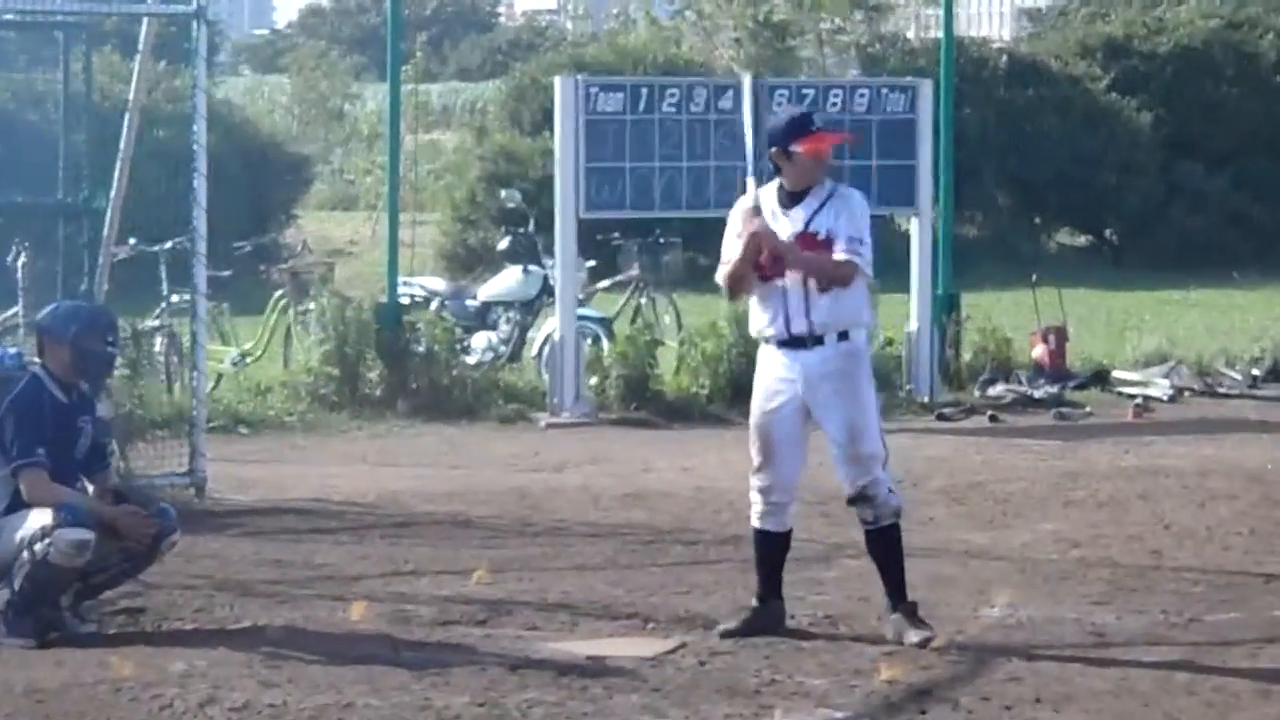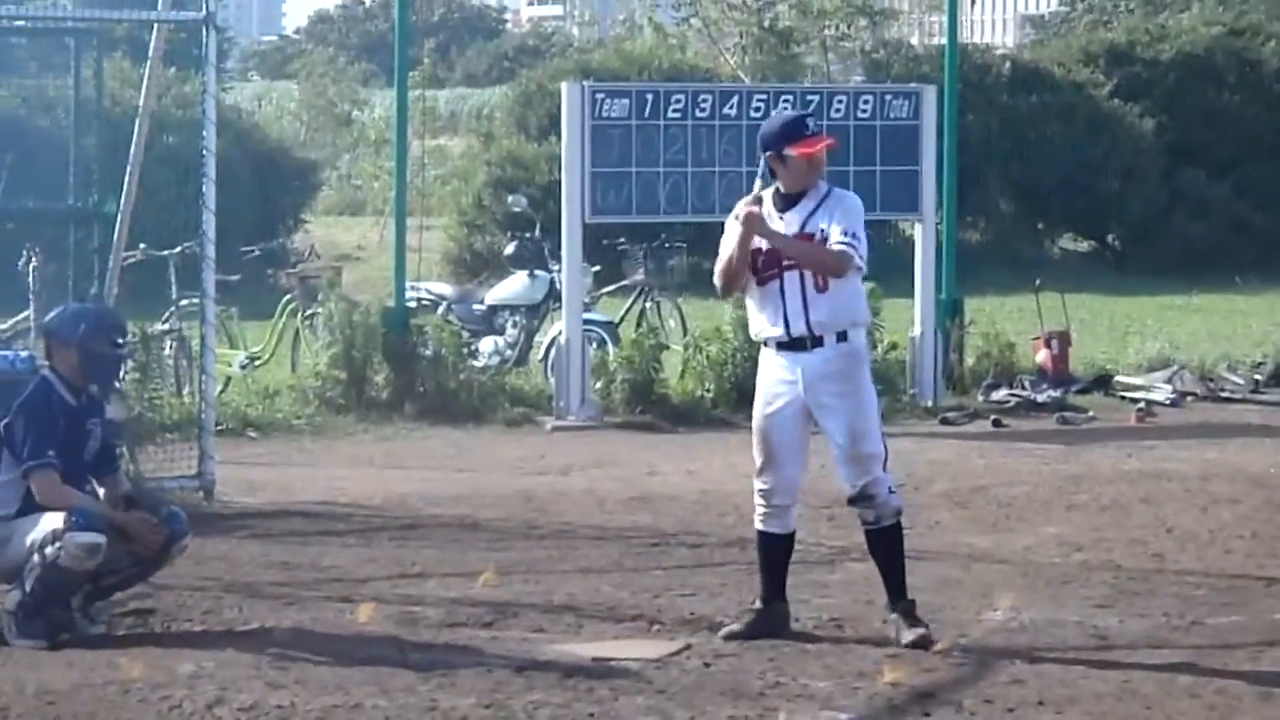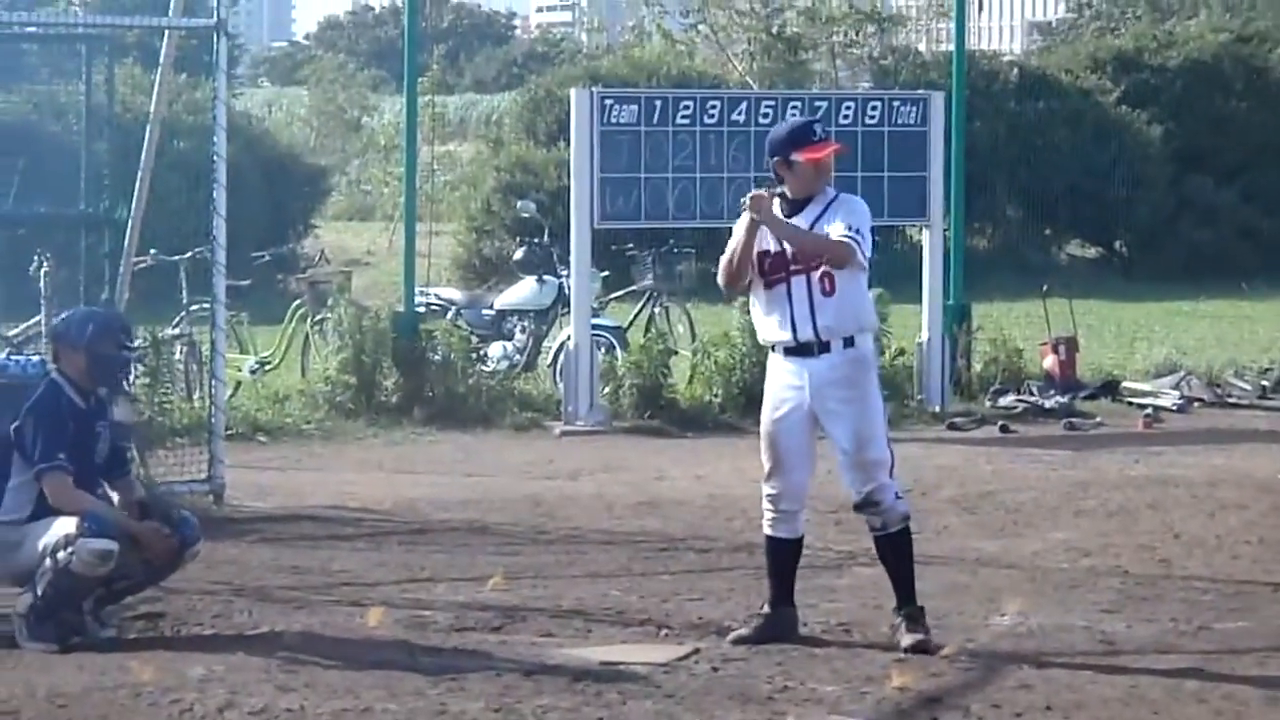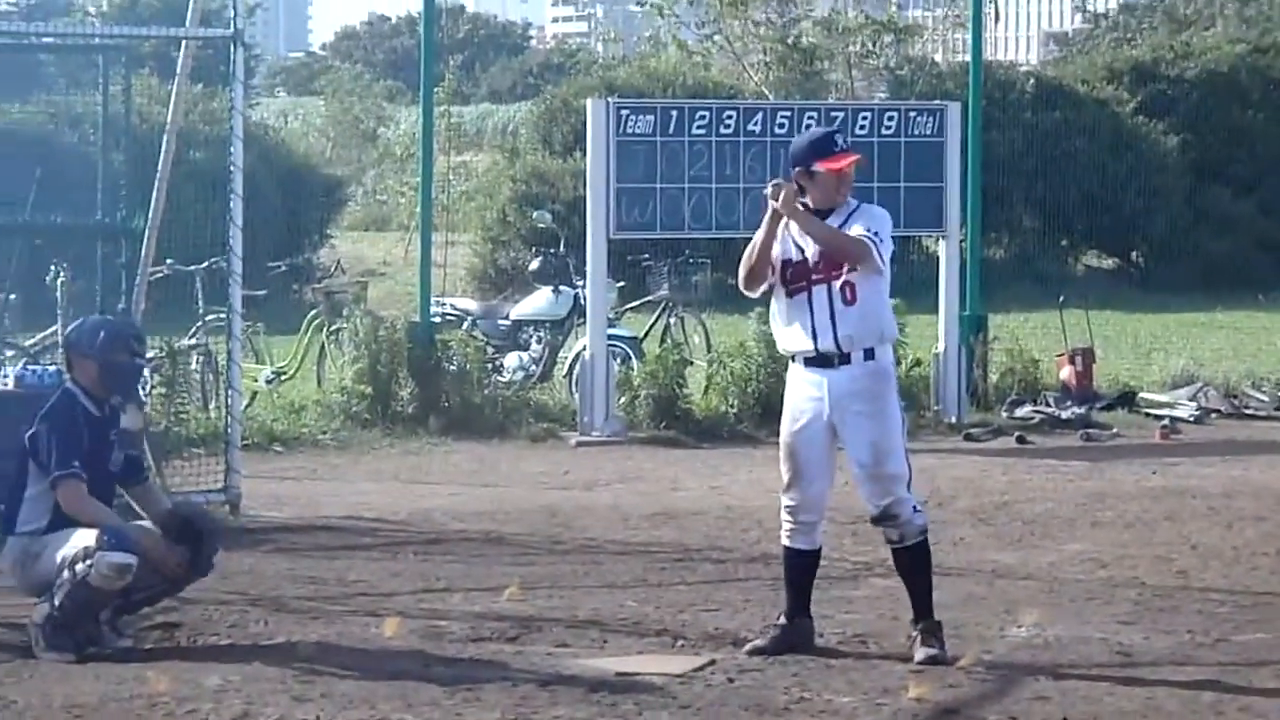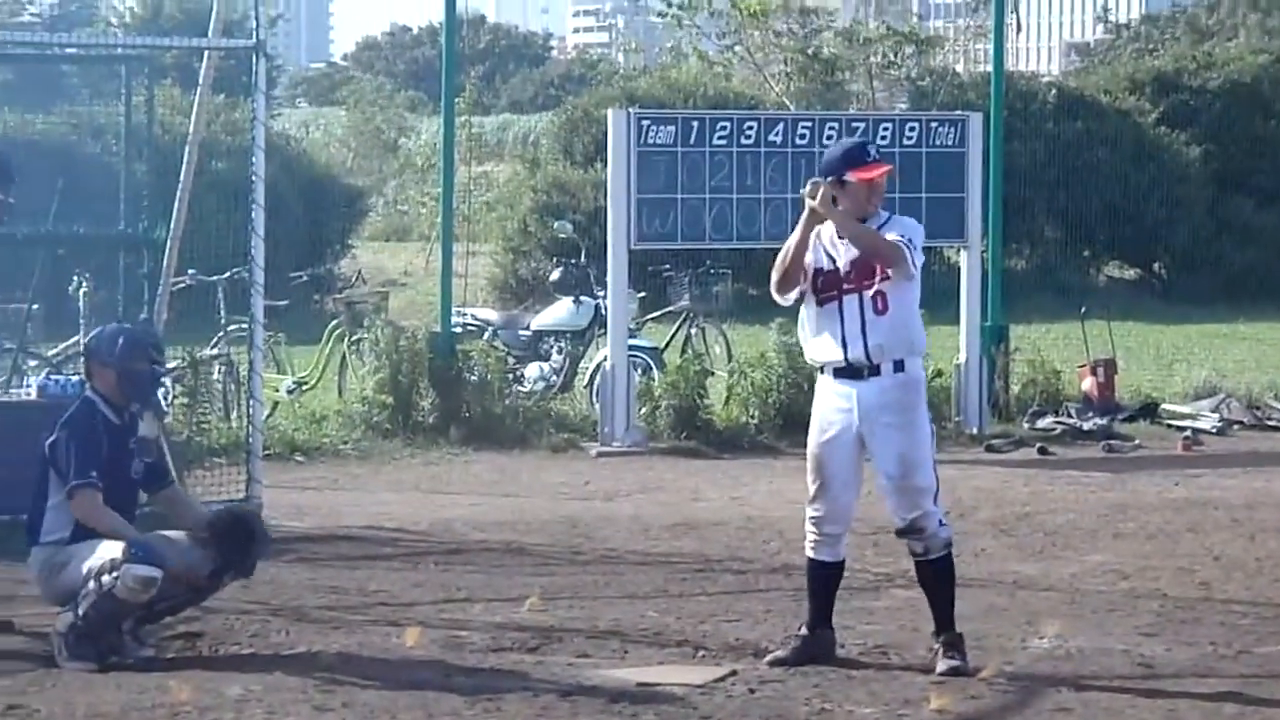
dt=0.1s
person 1, frame 1
left shoulder: (847, 204)
right shoulder: (751, 208)
left elbow: (844, 274)
right elbow: (733, 288)
left wrist: (778, 247)
right wrist: (749, 248)
left hip: (839, 356)
right hip: (777, 360)
left knee: (869, 482)
right knee: (770, 488)
left ankle: (900, 607)
right ankle: (768, 604)
person 1, frame 2
left shoulder: (842, 205)
right shoulder: (747, 214)
left elbow: (837, 262)
right elbow: (726, 286)
left wrist: (772, 232)
right wrist: (746, 234)
left hip: (839, 357)
right hip: (778, 363)
left knee: (870, 483)
right knee: (773, 490)
left ankle: (901, 607)
right ankle: (772, 607)
person 1, frame 3
left shoulder: (849, 209)
right shoulder: (753, 219)
left elbow: (838, 255)
right elbow: (729, 284)
left wrist: (776, 221)
right wrist: (751, 228)
left hip: (846, 363)
right hip: (785, 368)
left knee: (875, 489)
right knee: (781, 495)
left ankle: (908, 612)
right ankle: (780, 611)
person 1, frame 4
left shoulder: (870, 218)
right shoulder: (777, 232)
left elbow: (857, 253)
right elbow: (749, 283)
left wrist: (802, 213)
right wrist: (774, 219)
left hip: (865, 374)
right hip: (806, 379)
left knee: (894, 501)
right knee: (799, 506)
left ankle: (925, 625)
right ankle: (796, 622)
person 1, frame 5
left shoulder: (901, 230)
right shoulder: (809, 240)
left elbow: (889, 258)
right elbow: (781, 288)
left wrist: (834, 218)
right wrist: (808, 224)
left hip: (895, 386)
right hip: (835, 390)
left knee: (920, 513)
right knee: (825, 517)
left ankle: (947, 637)
right ankle: (818, 633)
person 2, frame 1
left shoulder: (82, 401)
right shoulder: (29, 400)
left elbow: (102, 477)
right elbow: (36, 489)
left wrist: (120, 503)
right wrist: (112, 517)
left hip: (56, 521)
left knee: (160, 524)
right knee: (74, 526)
left ankle: (59, 601)
person 2, frame 2
left shoulder: (93, 404)
right shoulder: (39, 402)
left elbow: (111, 479)
right elbow: (47, 491)
left wrist: (130, 505)
right wrist: (123, 520)
left hip: (66, 526)
left knee: (170, 527)
right knee: (85, 531)
left ankle: (70, 602)
person 2, frame 3
left shoulder: (102, 406)
right shoulder: (48, 405)
left elbow: (122, 482)
right elbow: (59, 493)
left wrist: (141, 512)
right wrist: (135, 529)
left hip: (76, 529)
left knee: (181, 532)
right knee: (98, 538)
left ankle: (80, 606)
right ankle: (36, 612)
person 2, frame 4
left shoulder: (118, 416)
right shoulder: (62, 415)
left elbow: (141, 488)
right elbow: (75, 501)
left wrist: (176, 522)
right wrist: (146, 544)
left hip: (86, 537)
right hip: (34, 548)
left knee: (193, 546)
right knee: (116, 552)
left ankle: (97, 616)
right ankle: (51, 622)
person 2, frame 5
left shoulder: (138, 423)
right shoulder: (82, 423)
left elbow: (168, 495)
right elbow: (87, 508)
left wrist: (211, 527)
right wrist: (163, 553)
left hip: (111, 548)
right hip: (59, 559)
left knee: (220, 556)
right knee: (142, 565)
left ankle: (120, 625)
right ankle: (75, 631)
